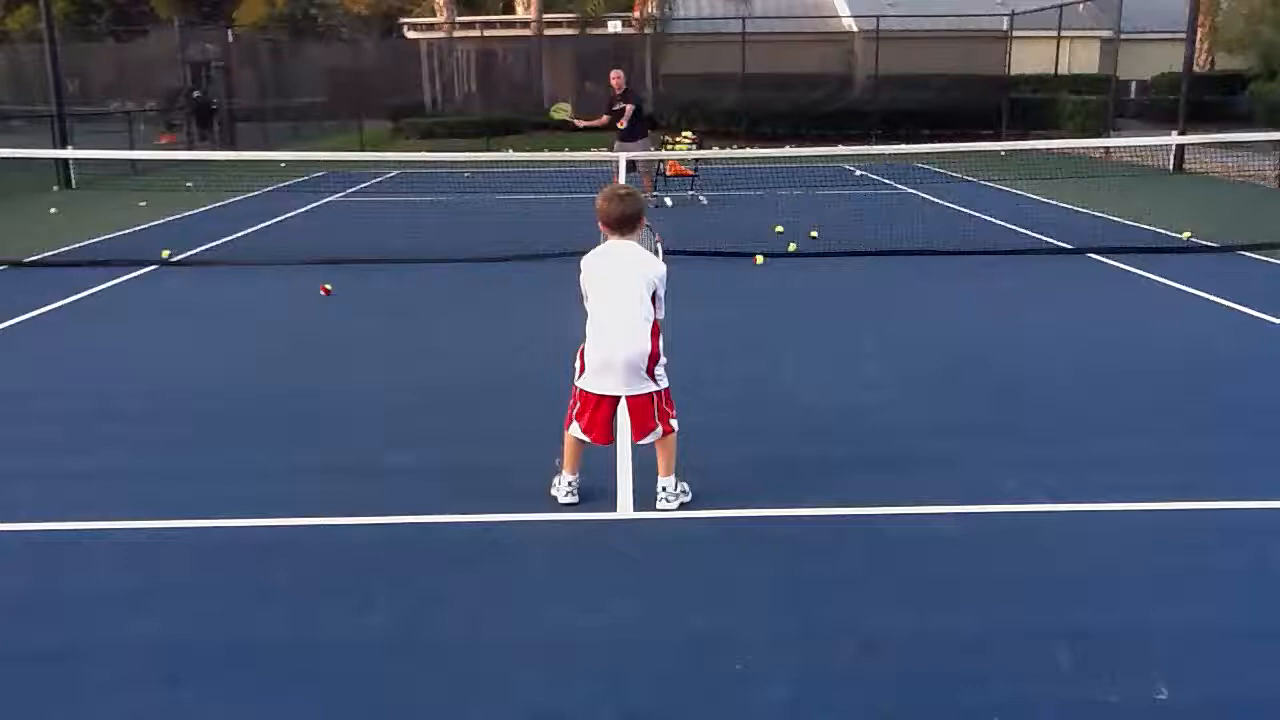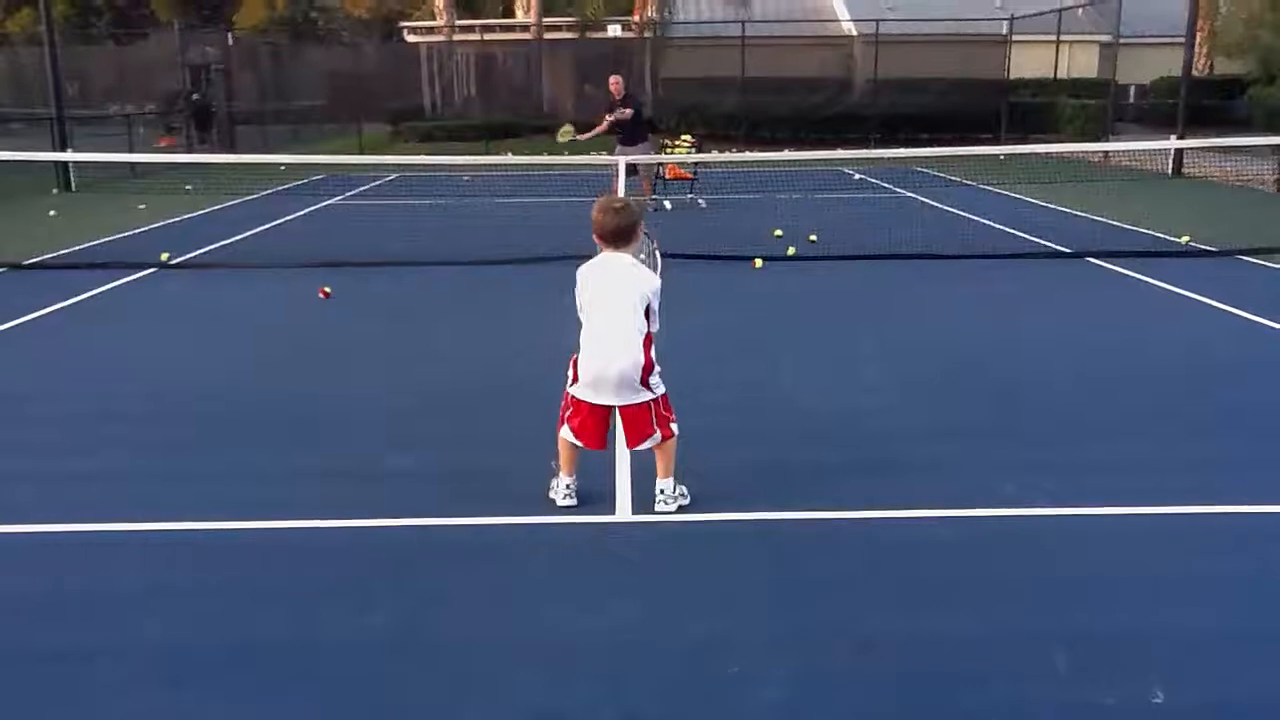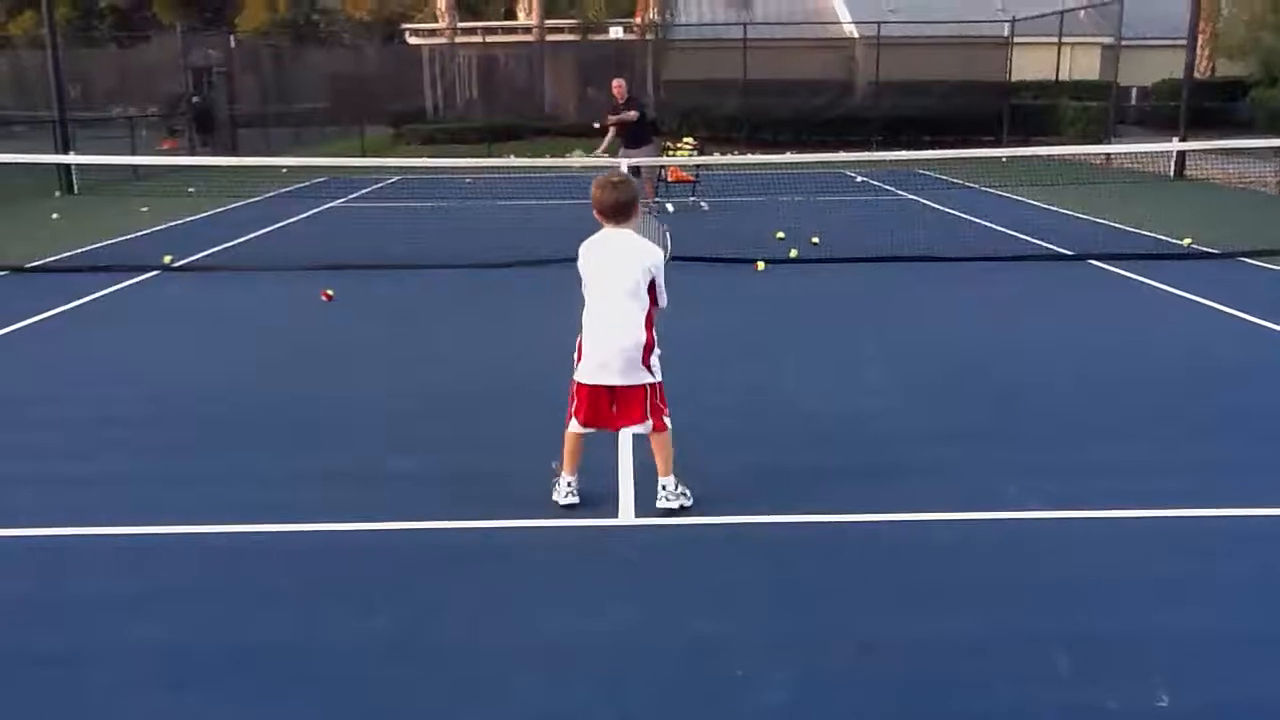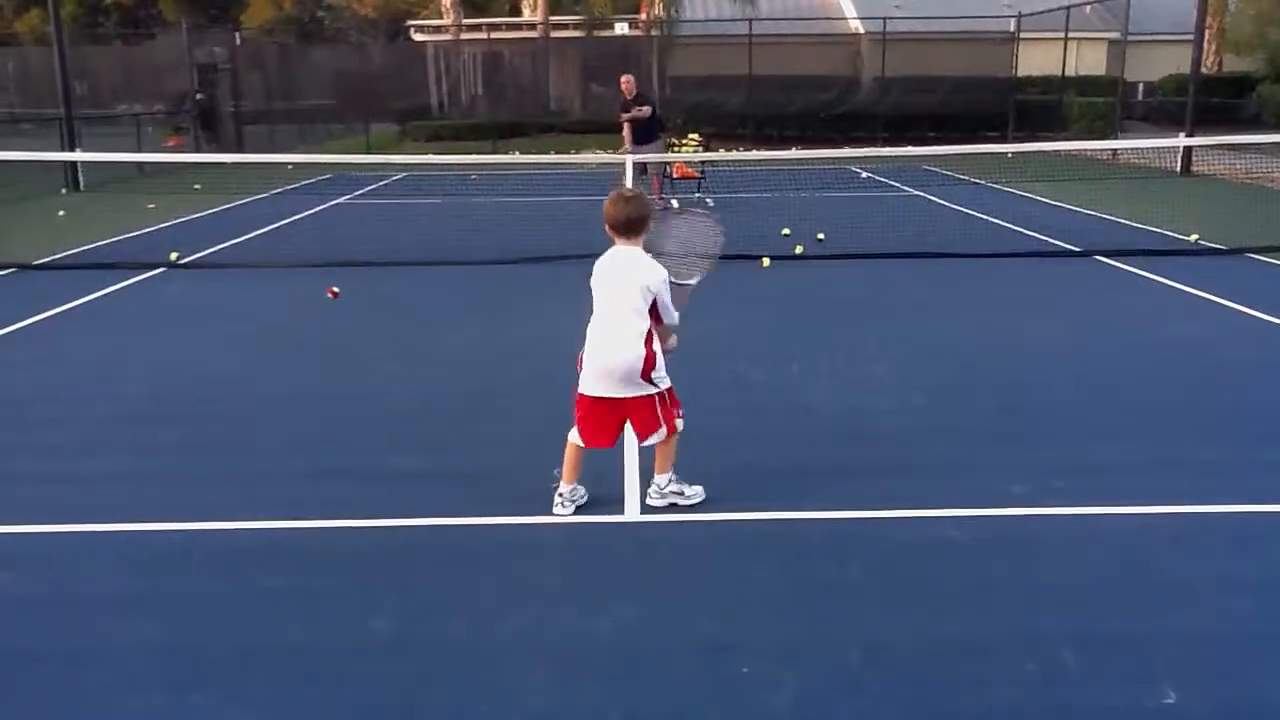
dt=0.2s
person 1, frame 1
left shoulder: (589, 262)
right shoulder: (655, 265)
right elbow: (657, 314)
left hip: (598, 355)
right hip: (640, 358)
left knee: (578, 419)
right knee: (664, 421)
left ankle: (567, 483)
right ankle: (668, 488)
person 1, frame 2
left shoulder: (584, 273)
right shoulder: (648, 280)
right elbow: (651, 327)
left hip: (591, 366)
right hip: (635, 367)
left knee: (570, 422)
right knee: (663, 426)
left ankle: (565, 486)
right ankle: (666, 491)
person 1, frame 3
left shoulder: (586, 249)
right shoulder: (651, 253)
right elbow: (655, 306)
left hip: (594, 348)
right hip: (636, 350)
left knee: (579, 417)
right knee: (657, 418)
left ankle: (567, 484)
right ankle: (668, 487)
person 1, frame 4
left shoulder: (601, 266)
right shoulder: (655, 273)
right elbow: (666, 323)
right wrist: (666, 341)
left hip: (595, 361)
right hip: (639, 364)
left knee: (583, 429)
right knee: (669, 420)
left ankle: (566, 493)
right ankle: (663, 485)
